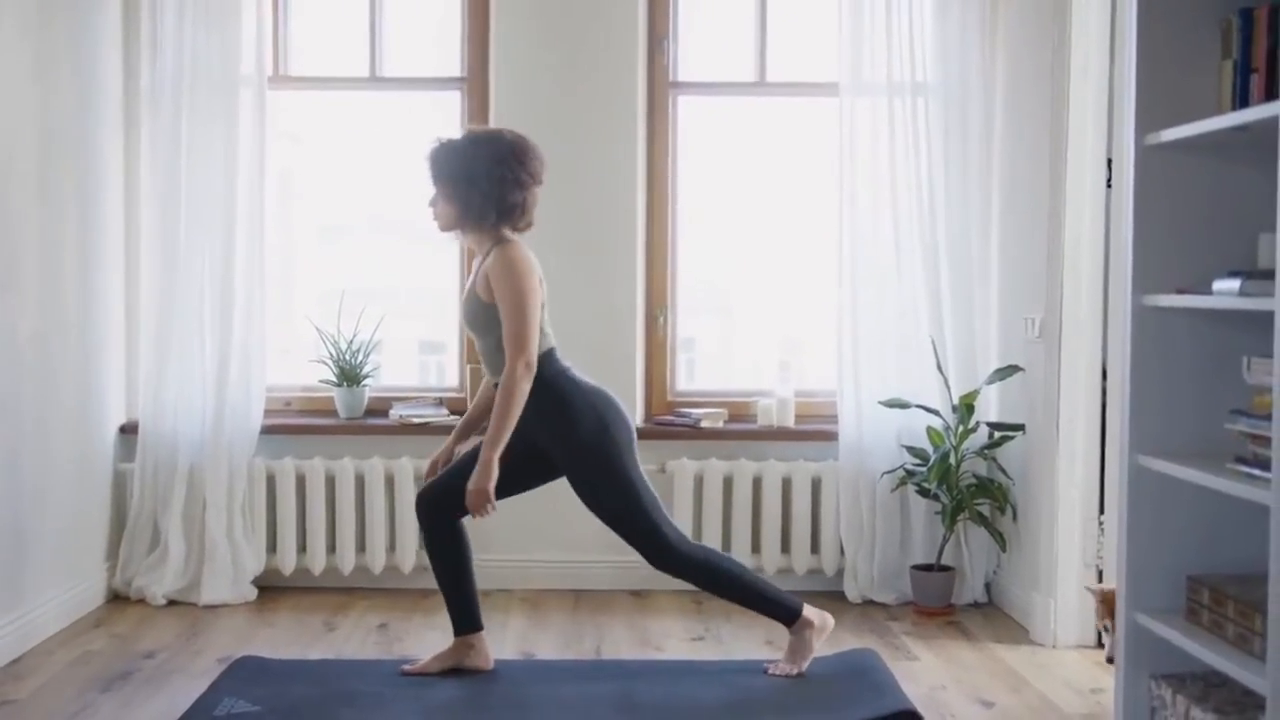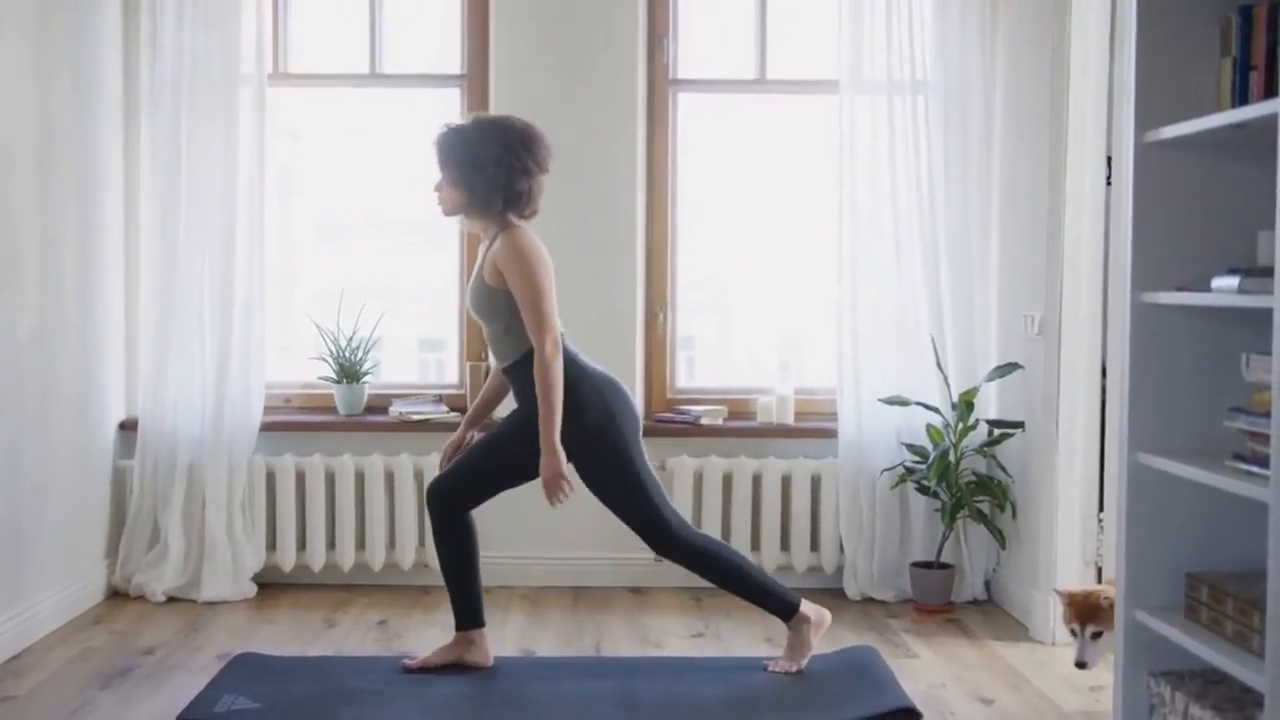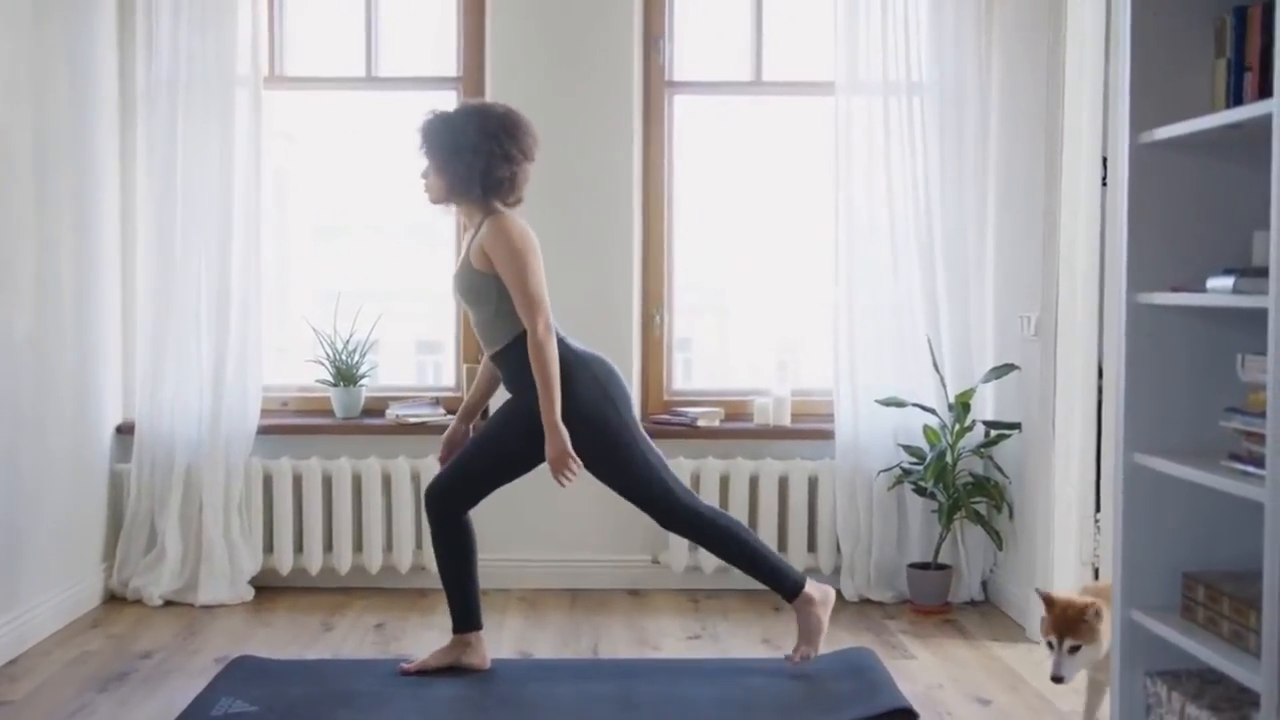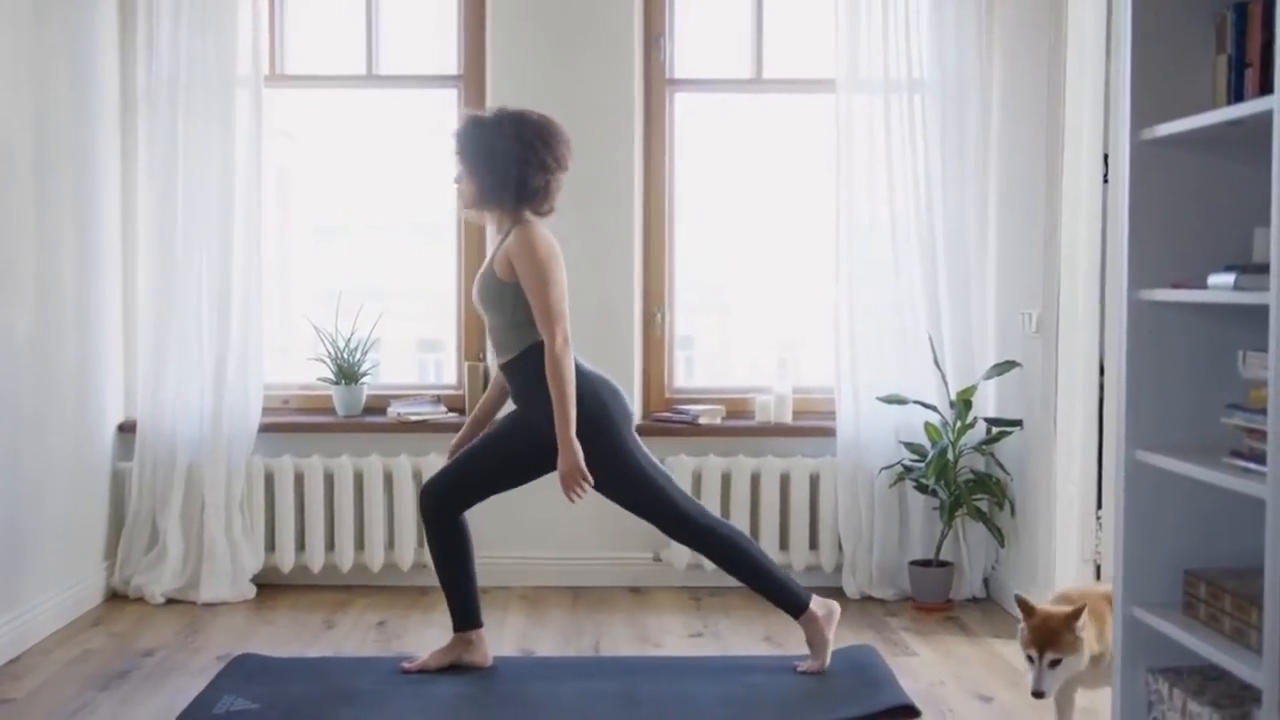
dt=0.2s
person 1, frame 1
left shoulder: (508, 260)
right shoulder: (490, 260)
left elbow: (523, 368)
right elbow: (502, 370)
left wrist: (488, 462)
right wrist: (455, 441)
left hip: (581, 424)
right hip: (547, 424)
left knee: (665, 548)
right knee: (435, 502)
left ankle: (804, 620)
right ankle: (469, 644)
person 1, frame 2
left shoulder: (516, 246)
right shoulder: (494, 247)
left elbow: (547, 347)
right elbow: (511, 356)
left wrist: (551, 447)
right wrist: (466, 429)
left hip: (588, 410)
right hip: (549, 408)
left knee: (667, 534)
right knee: (446, 494)
left ankle: (802, 615)
right ankle: (470, 640)
person 1, frame 3
left shoulder: (501, 230)
right shoulder: (479, 233)
left elbow: (538, 329)
left wrist: (553, 428)
right wrist: (463, 420)
left hip: (578, 392)
right hip: (538, 397)
left knee: (673, 507)
right knee: (444, 495)
left ankle: (806, 596)
right ankle: (467, 643)
person 1, frame 4
left shoulder: (528, 240)
right shoulder: (507, 243)
left elbow: (557, 343)
left wrist: (568, 443)
right wrist: (472, 429)
left hip: (582, 410)
right hip: (542, 410)
left knee: (681, 518)
right knee: (439, 497)
left ankle: (811, 611)
right ankle: (468, 641)
